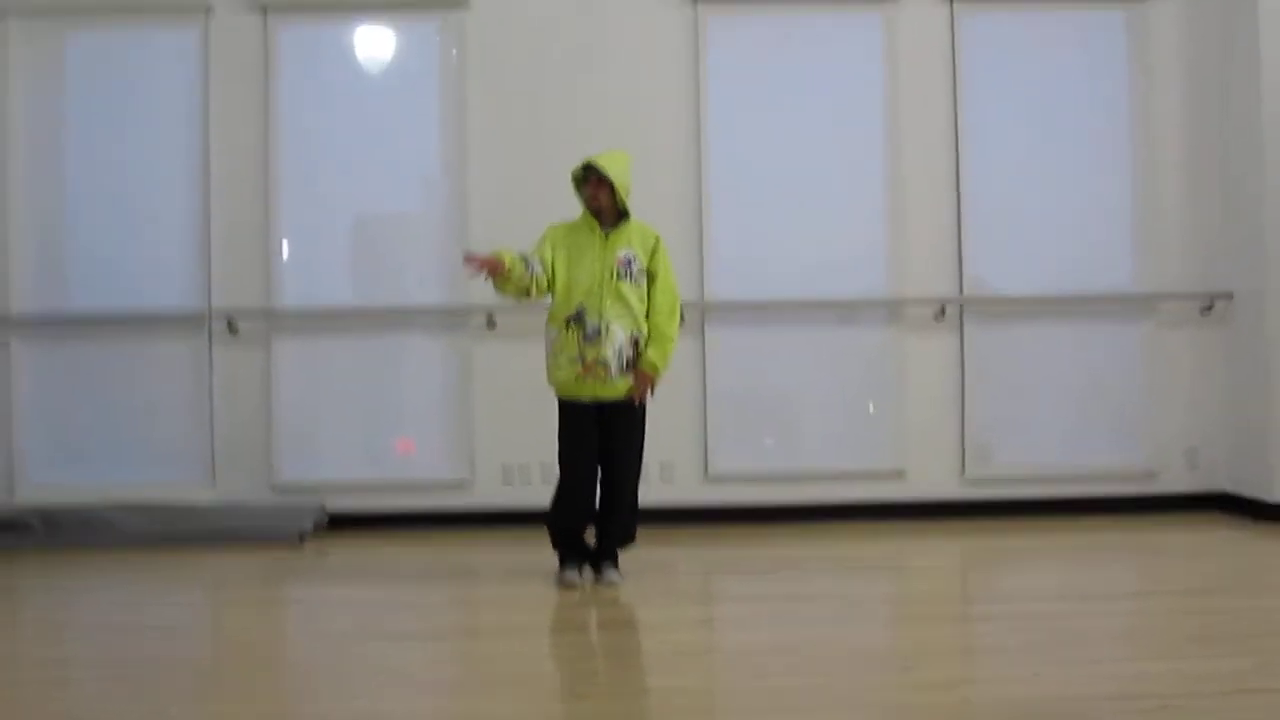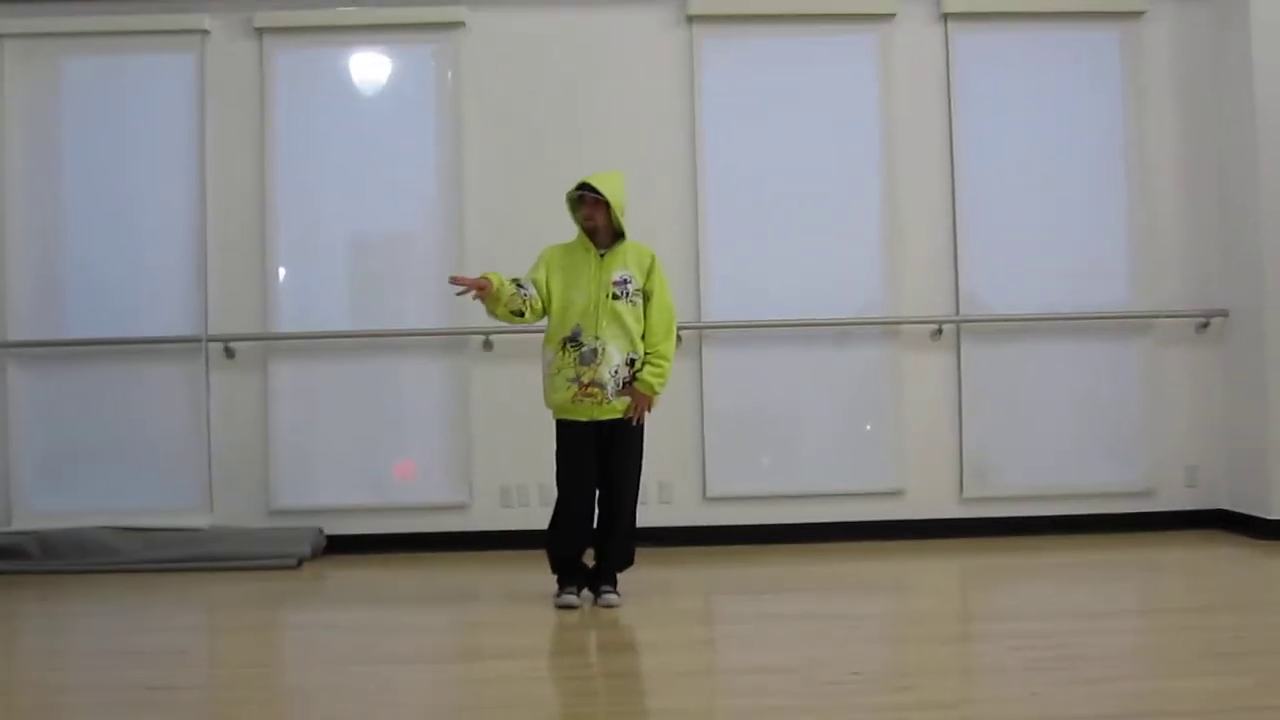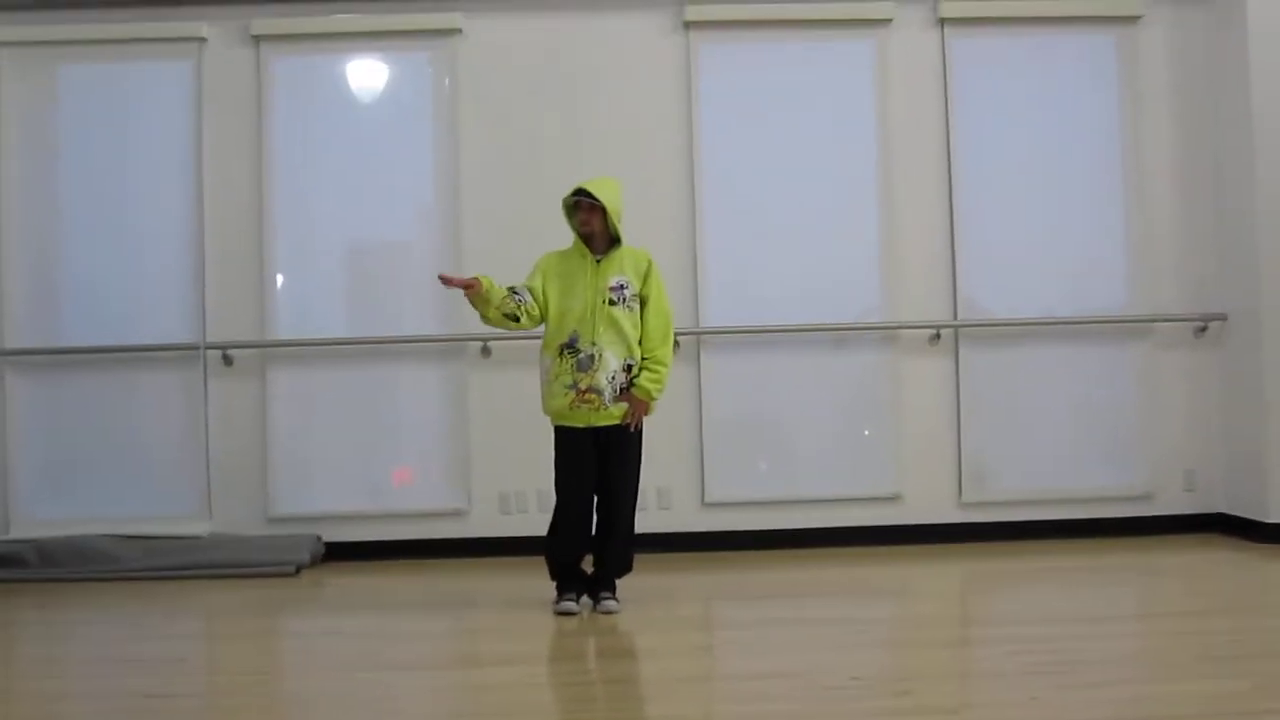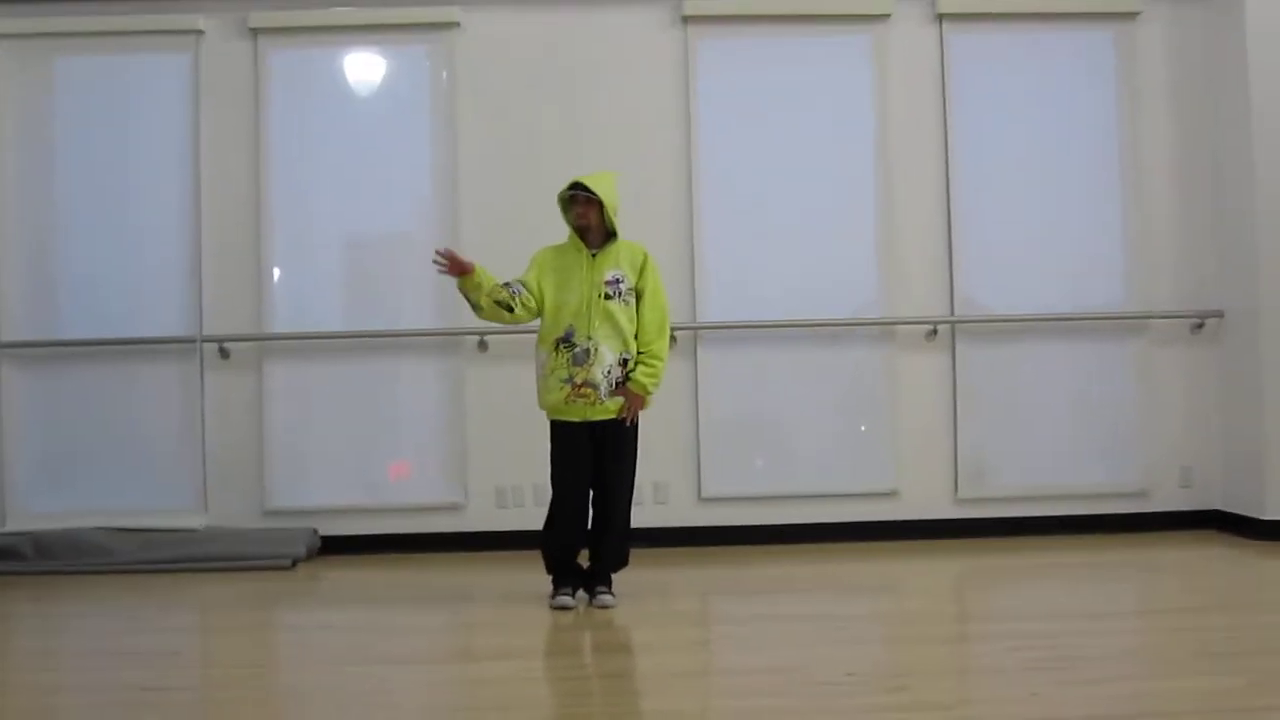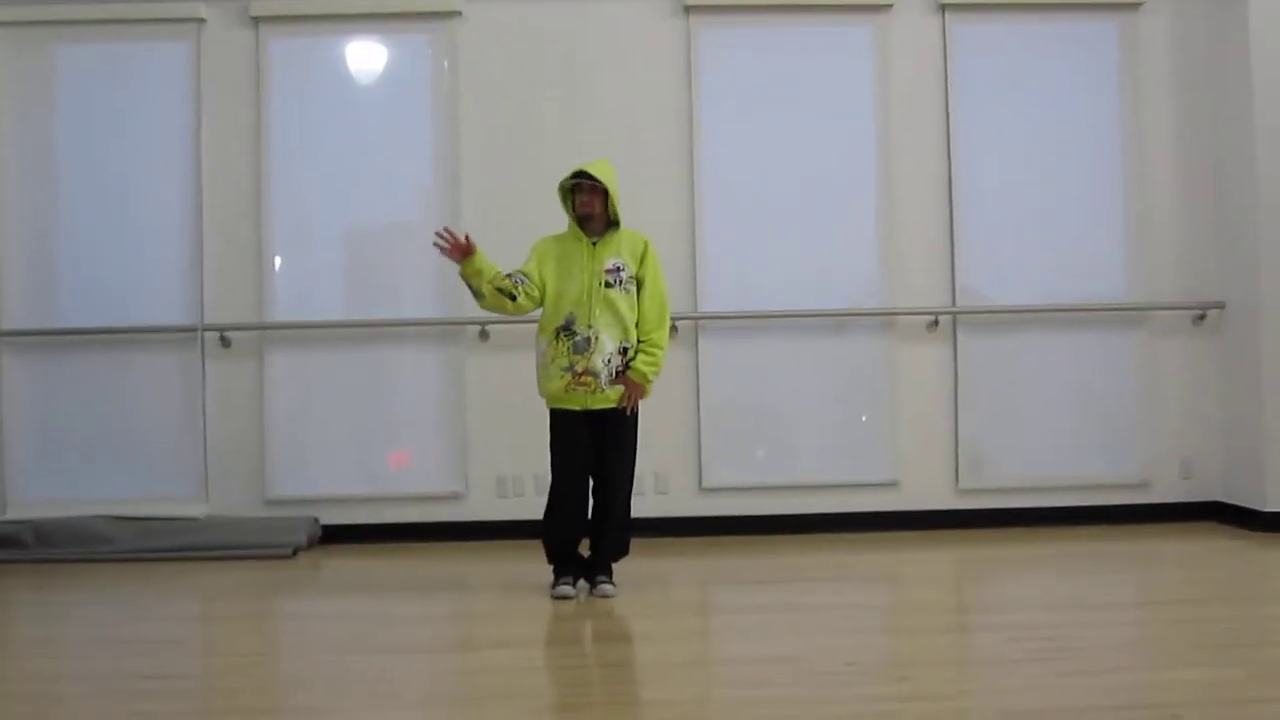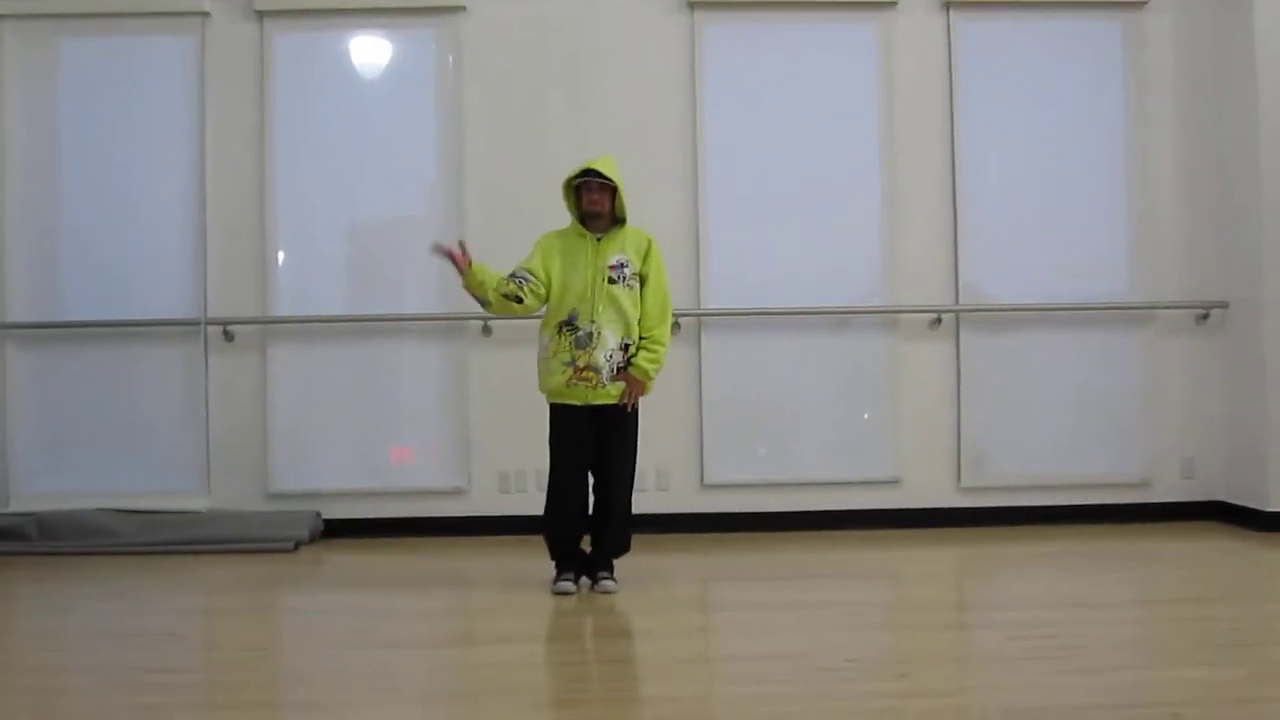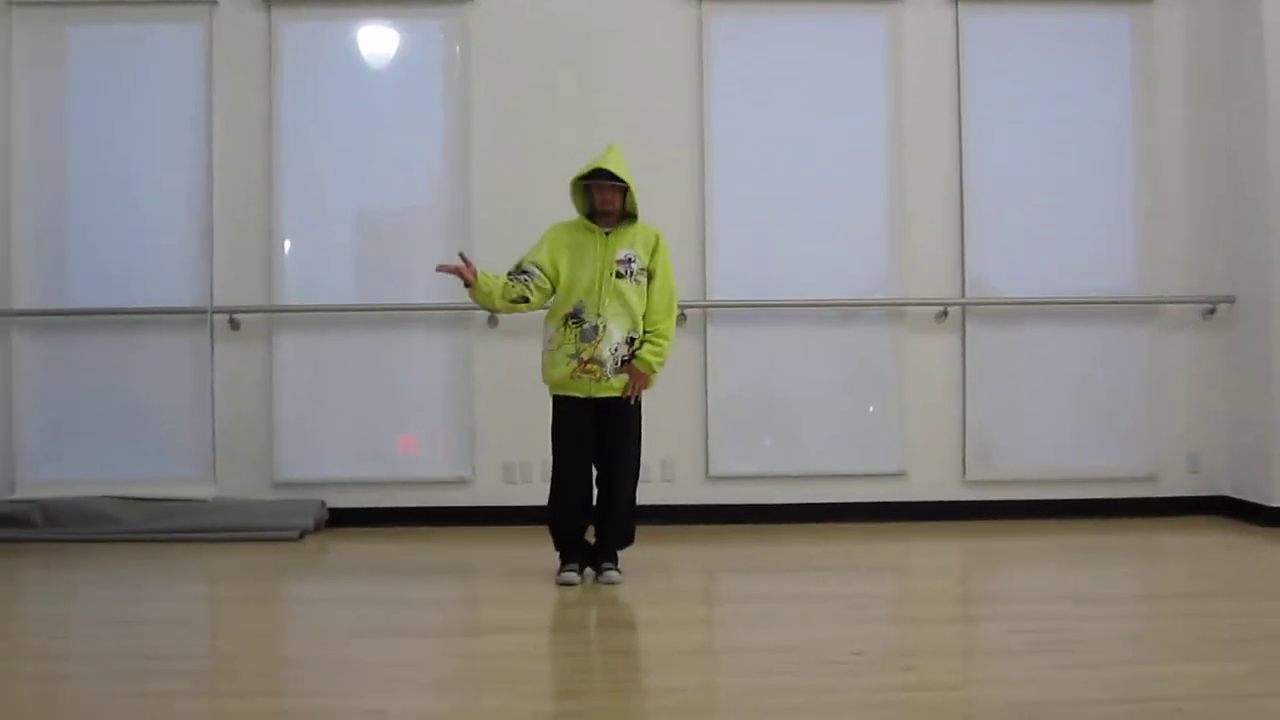
dt=0.1s
person 1, frame 1
left shoulder: (646, 240)
right shoulder: (560, 236)
left elbow: (665, 310)
right elbow: (531, 279)
left wrist: (652, 363)
right wrist: (504, 268)
left hip: (627, 382)
right hip: (577, 382)
left knee: (622, 474)
right knee: (576, 473)
left ankle: (608, 552)
right ankle: (571, 552)
person 1, frame 2
left shoulder: (643, 260)
right shoulder: (556, 258)
left elbow: (661, 329)
right elbow: (524, 304)
left wrist: (649, 384)
right wrist: (492, 288)
left hip: (625, 402)
right hip: (574, 402)
left knee: (620, 495)
right knee: (573, 494)
left ankle: (607, 574)
right ankle: (569, 575)
person 1, frame 3
left shoulder: (639, 264)
right shoulder: (553, 265)
left elbow: (658, 334)
right elbow: (520, 311)
left wrist: (646, 389)
right wrist: (484, 292)
left hip: (622, 409)
right hip: (571, 408)
left knee: (618, 501)
right knee: (571, 500)
left ankle: (606, 581)
right ankle: (568, 582)
person 1, frame 4
left shoulder: (636, 259)
right shoulder: (548, 260)
left elbow: (655, 329)
right elbow: (513, 307)
left wrist: (642, 383)
right wrist: (472, 279)
left hip: (618, 402)
right hip: (566, 403)
left knee: (614, 495)
right knee: (568, 494)
left ankle: (602, 574)
right ankle: (564, 575)
person 1, frame 5
left shoulder: (637, 247)
right shoulder: (549, 249)
left elbow: (655, 317)
right elbow: (516, 296)
left wrist: (642, 372)
right wrist: (473, 265)
left hip: (618, 392)
right hip: (567, 392)
left knee: (615, 484)
right knee: (567, 484)
left ankle: (602, 564)
right ankle: (565, 565)
person 1, frame 6
left shoulder: (640, 245)
right shoulder: (553, 244)
left elbow: (657, 316)
right elbow: (520, 295)
left wrist: (644, 370)
right wrist: (474, 274)
left hip: (619, 389)
right hip: (567, 388)
left knee: (615, 480)
right knee: (567, 480)
left ankle: (604, 560)
right ankle: (567, 561)
person 1, frame 7
left shoulder: (648, 239)
right shoulder: (560, 237)
left elbow: (662, 309)
right elbow: (526, 290)
left wrist: (647, 363)
right wrist: (479, 282)
left hip: (623, 382)
right hip: (571, 380)
left knee: (619, 473)
right knee: (570, 471)
left ankle: (608, 552)
right ankle: (571, 552)
